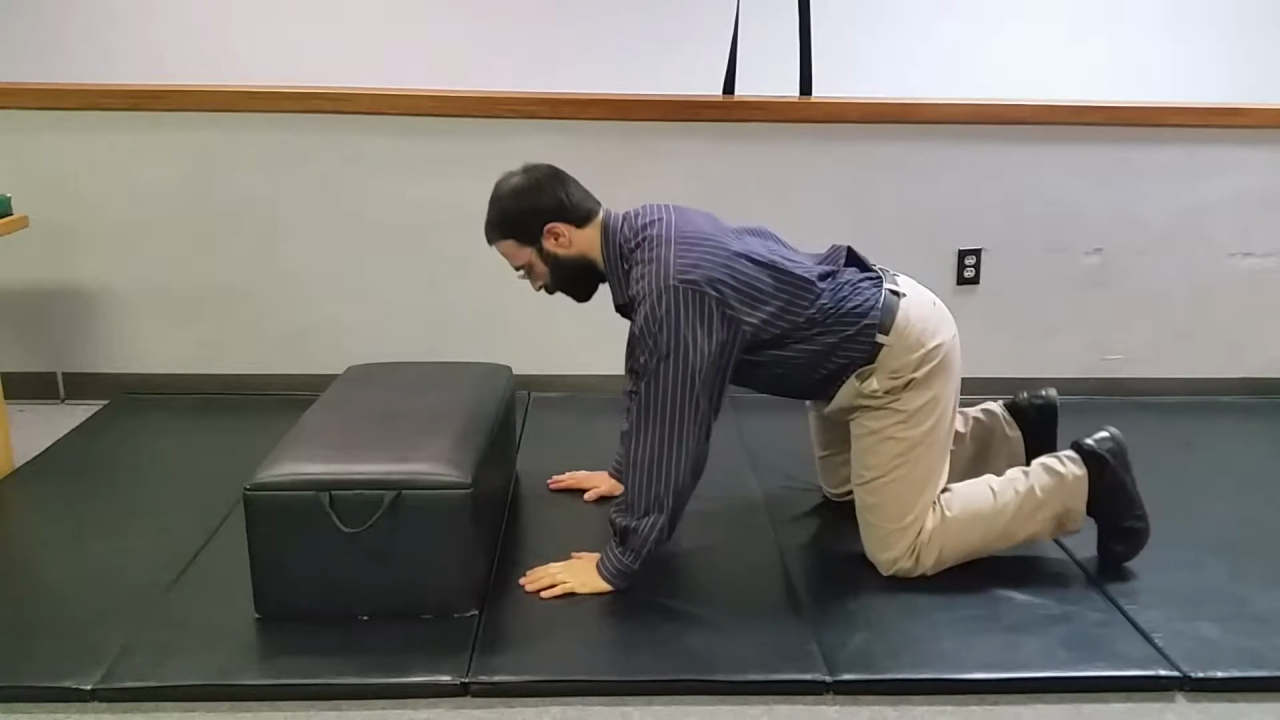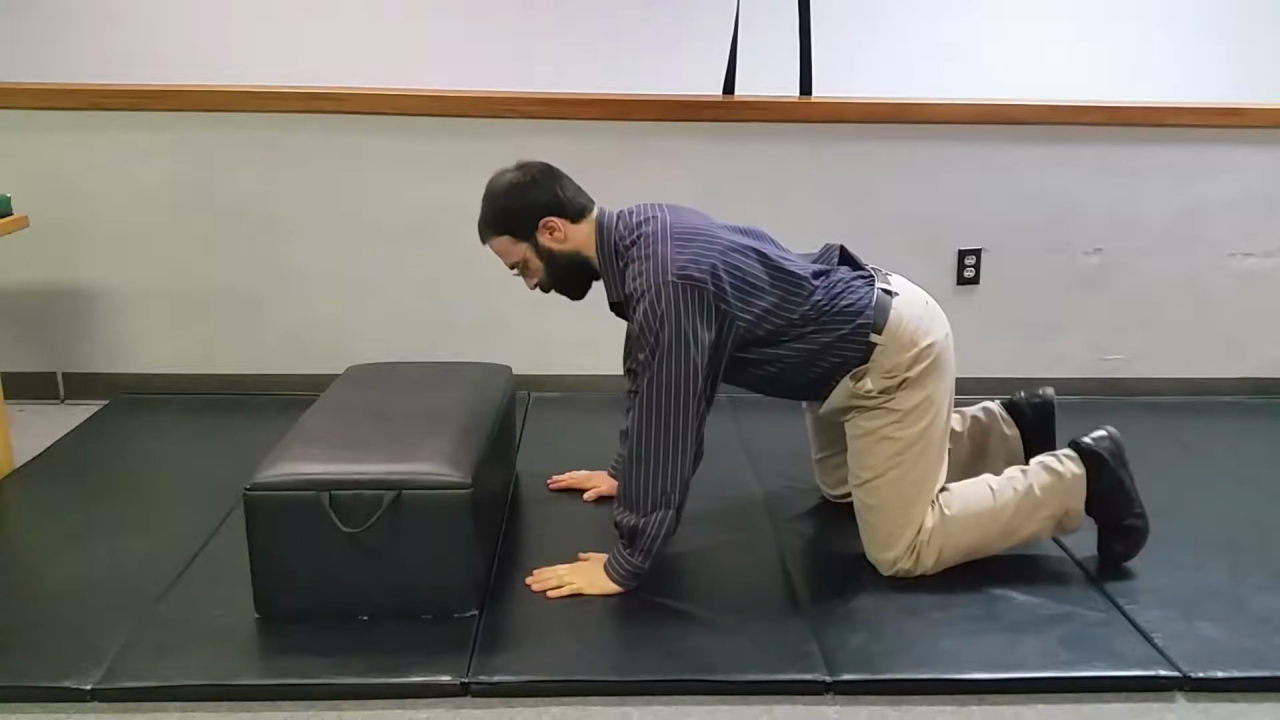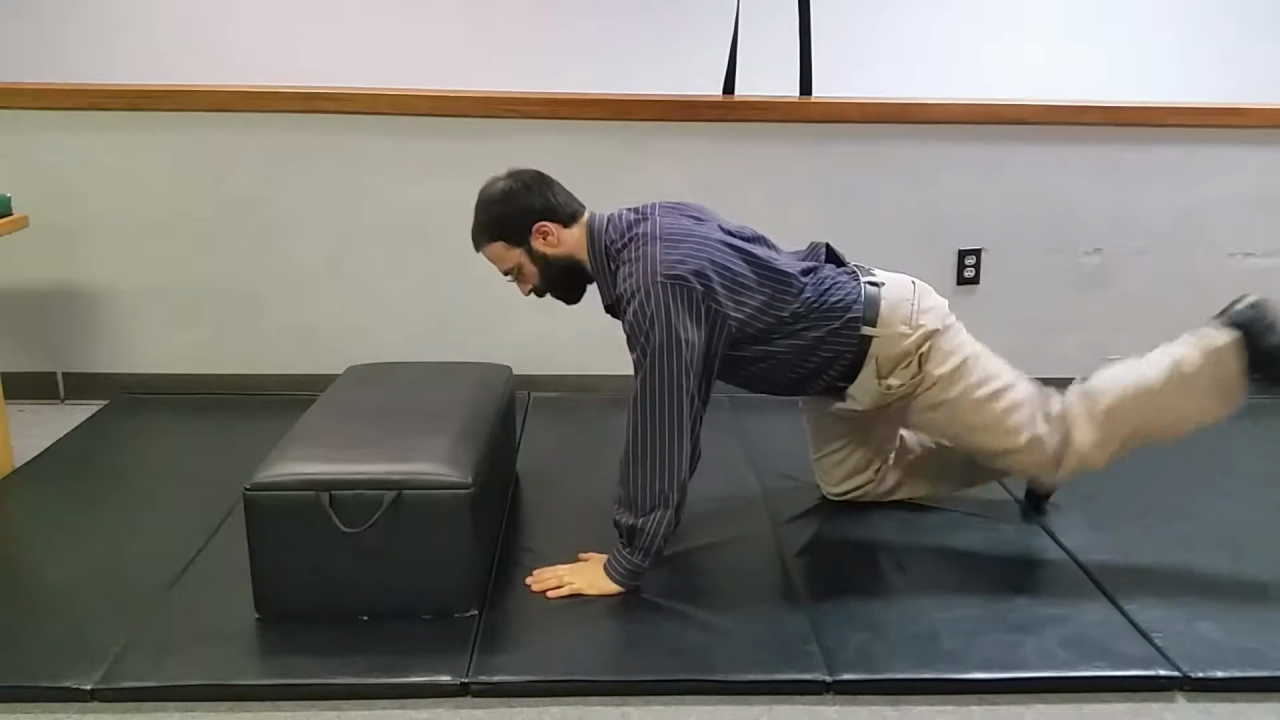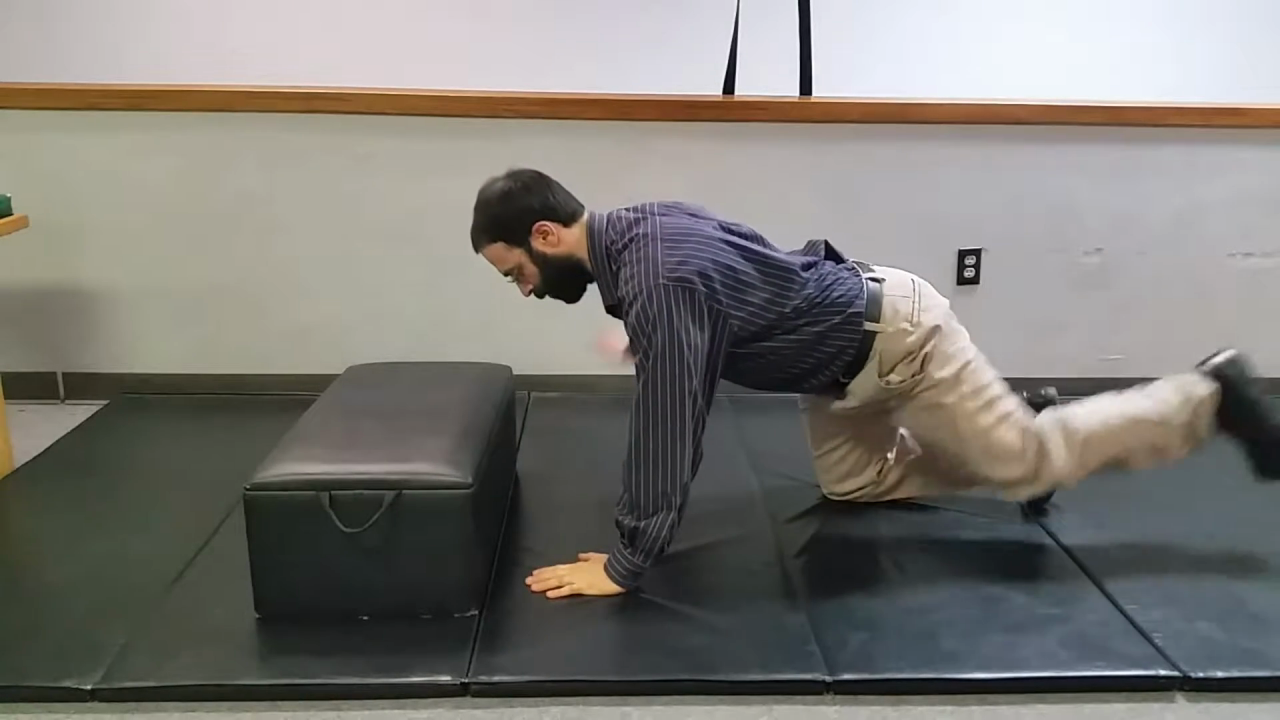
dt=0.5s
person 1, frame 1
left shoulder: (671, 283)
right shoulder: (646, 233)
left elbow: (672, 428)
right elbow: (650, 385)
left wrist: (615, 567)
right wrist: (622, 474)
left hip: (898, 352)
right hip: (869, 328)
left knee: (902, 548)
right knee: (845, 484)
left ankle: (1084, 476)
right ankle: (1013, 428)
person 1, frame 2
left shoulder: (666, 277)
right shoulder: (640, 233)
left elbow: (668, 423)
right elbow: (649, 382)
left wrist: (624, 566)
right wrist: (622, 473)
left hip: (892, 350)
right hip: (862, 329)
left knee: (902, 547)
right knee: (845, 486)
left ankle: (1078, 477)
right ankle: (1009, 427)
person 1, frame 3
left shoulder: (653, 282)
right shoulder: (643, 225)
left elbow: (666, 429)
left wrist: (623, 566)
right wrist: (657, 354)
left hip: (894, 339)
right hip: (856, 324)
left knee: (1056, 441)
right knee: (854, 481)
right ankle: (1013, 425)
person 1, frame 4
left shoulder: (656, 280)
right shoulder: (640, 224)
left elbow: (667, 430)
left wrist: (623, 566)
right wrist: (644, 344)
left hip: (893, 337)
right hip: (850, 334)
left knee: (1031, 460)
right knee: (854, 481)
left ankle: (1208, 397)
right ankle: (1007, 434)
